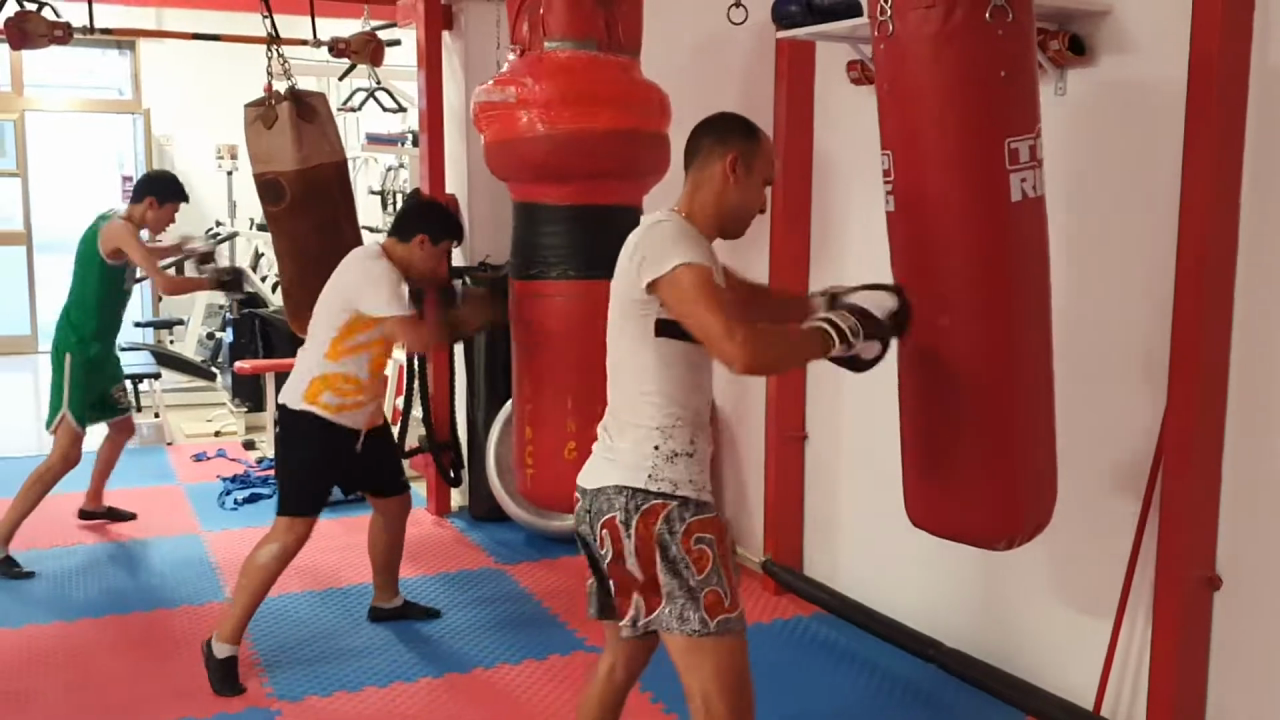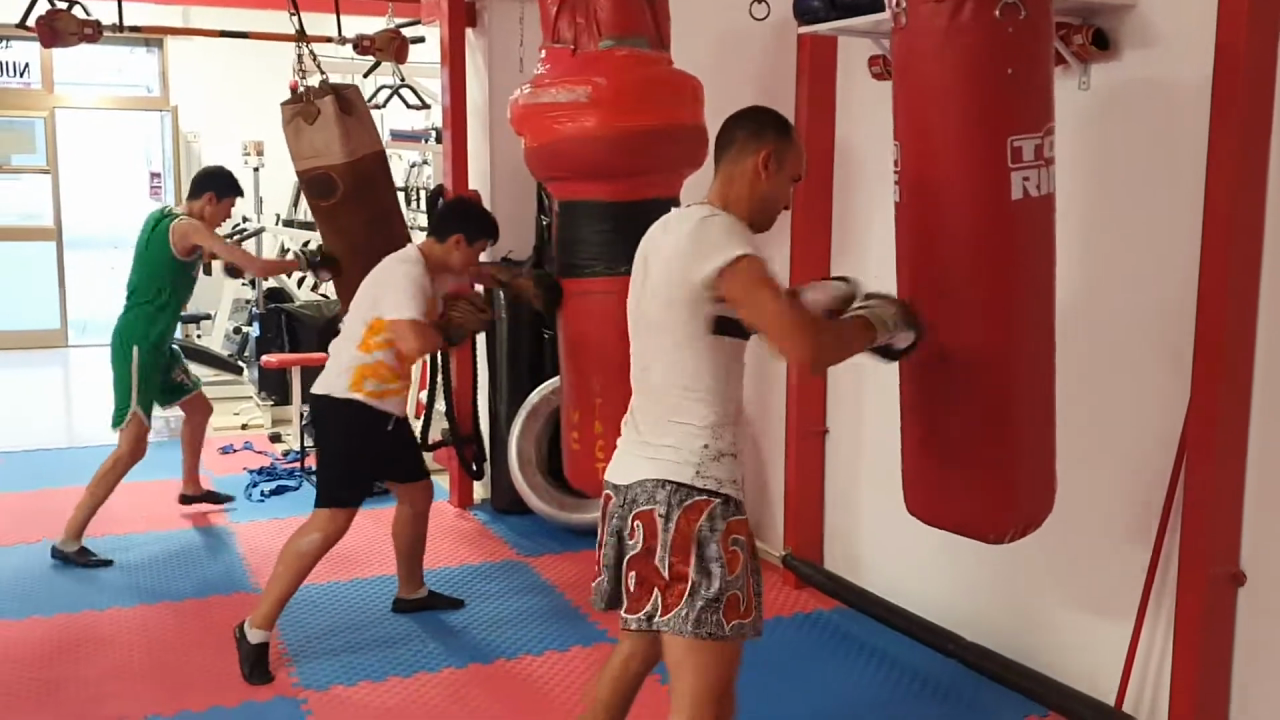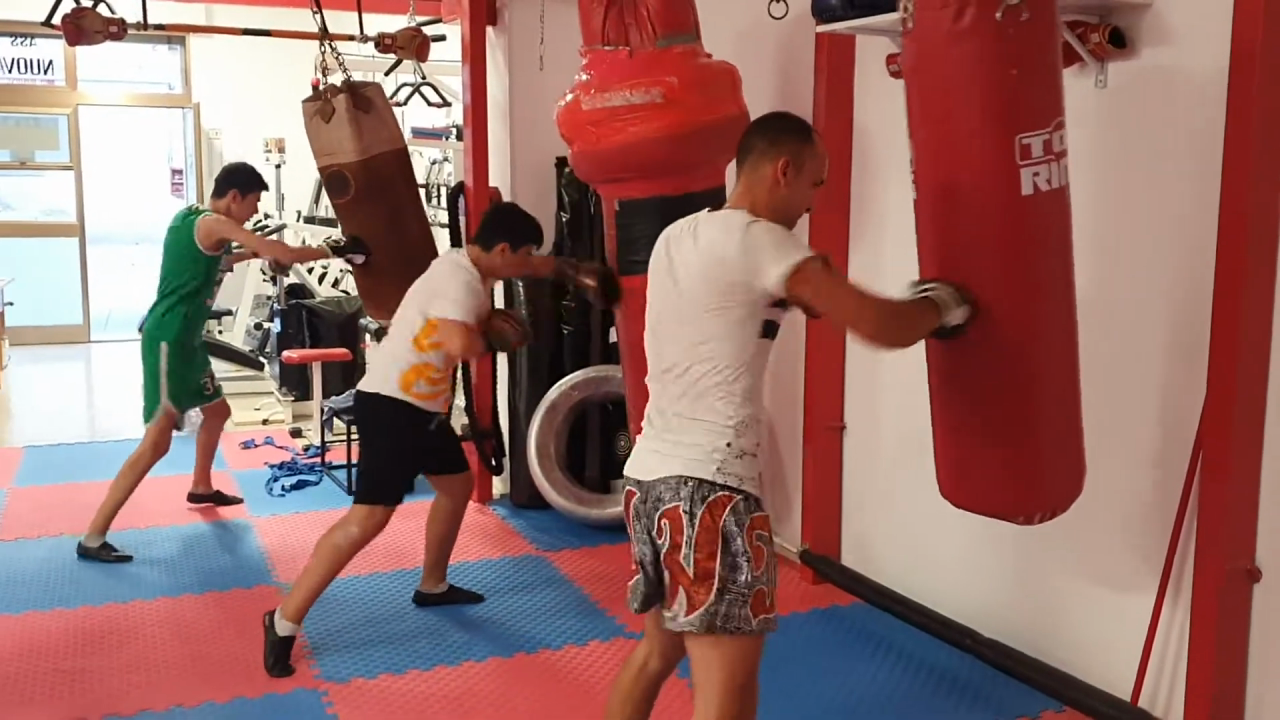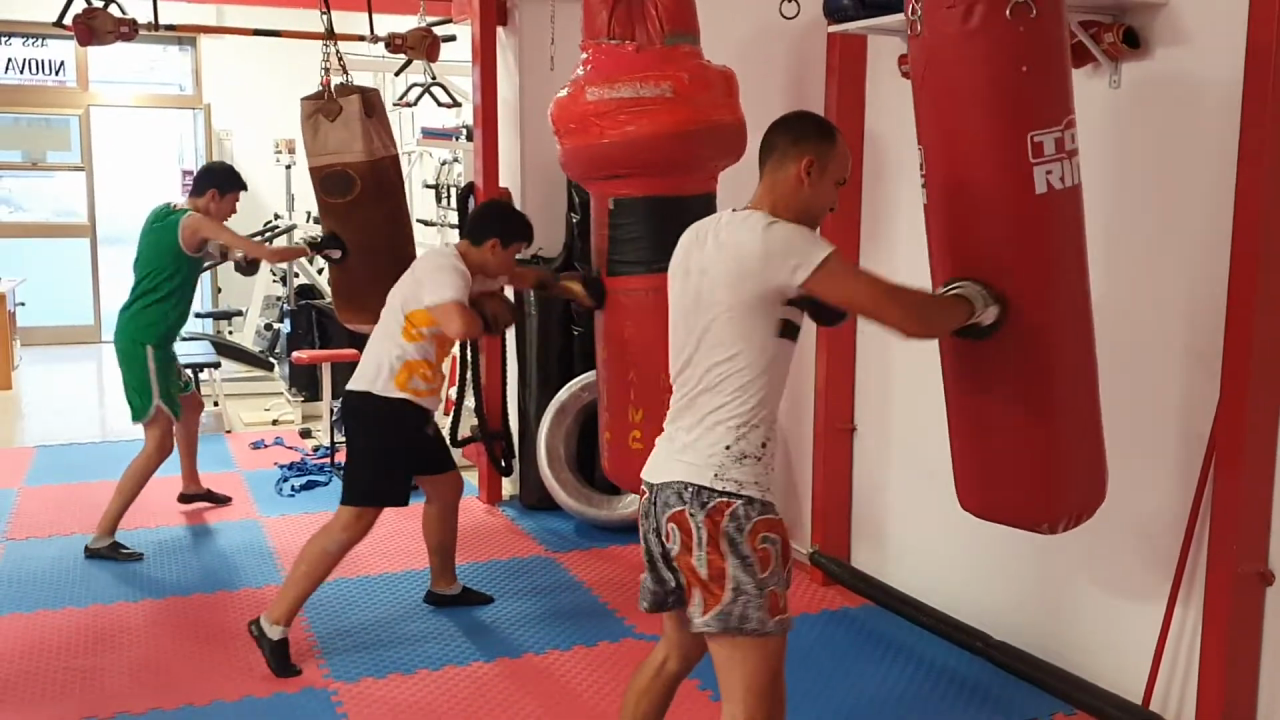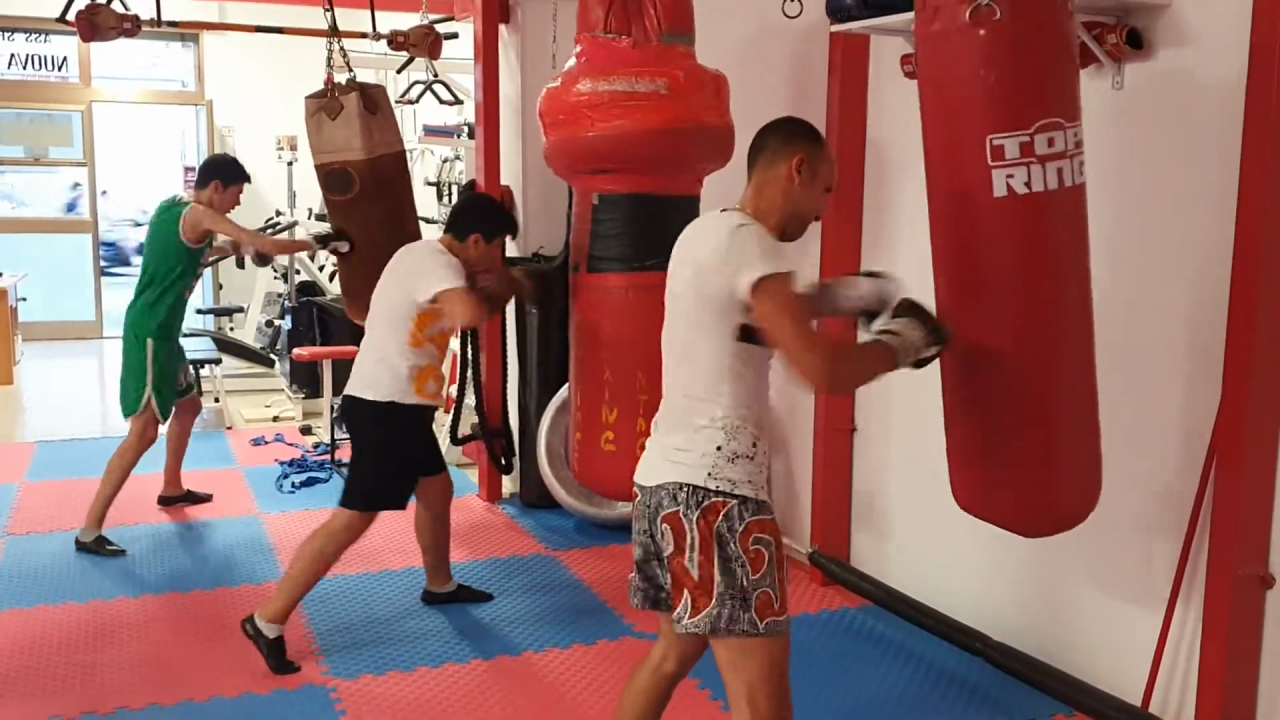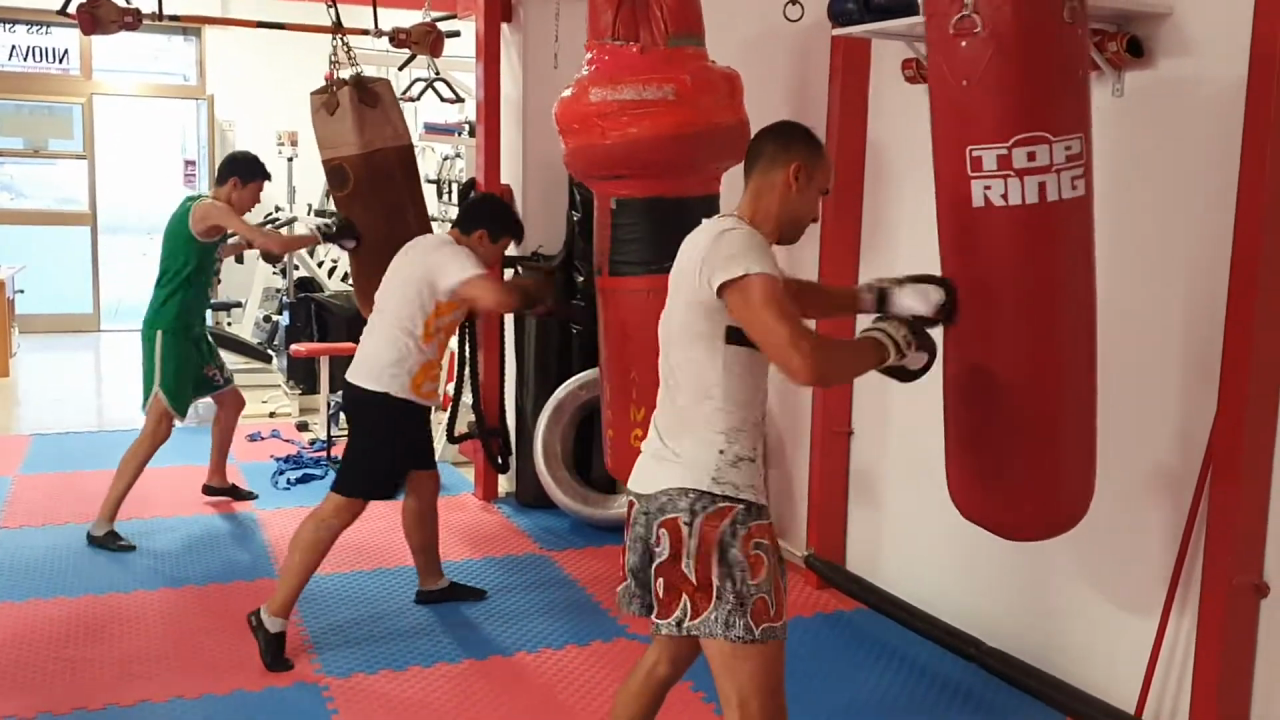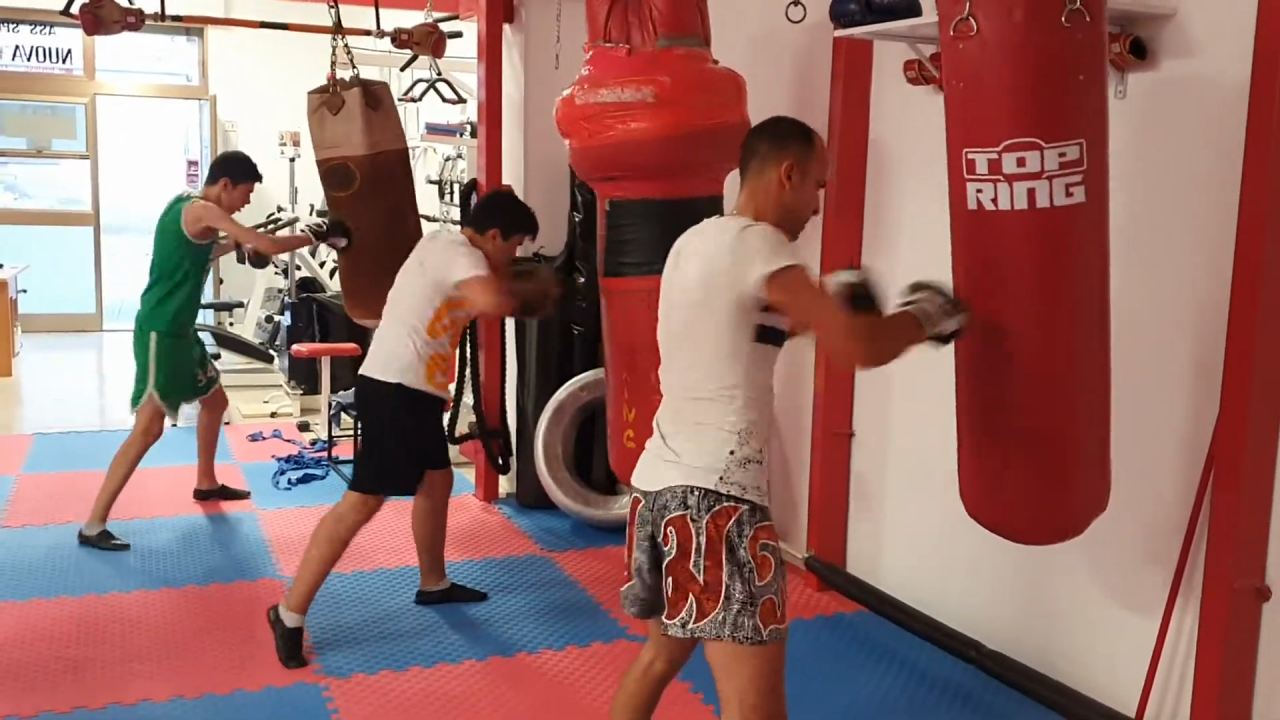
dt=0.7s
person 1, frame 1
left shoulder: (664, 240)
right shoulder: (668, 238)
left elbow: (742, 301)
right elbow: (744, 350)
left wrist: (834, 300)
right wrist: (844, 331)
left hip: (605, 483)
right hip: (653, 491)
left knee: (627, 651)
person 1, frame 2
left shoulder: (667, 231)
right shoulder: (715, 232)
right elbow: (806, 349)
left wrist: (815, 302)
right wrist: (879, 320)
left hip: (634, 476)
right hip: (687, 487)
left knee: (641, 644)
person 1, frame 3
left shoulder: (678, 235)
right shoulder: (757, 241)
right elbow: (880, 325)
left wrist: (802, 288)
right wrist: (941, 302)
left hip: (655, 475)
right hip: (710, 488)
left knee: (661, 645)
person 1, frame 4
left shoulder: (699, 237)
right shoulder: (776, 242)
right elbow: (906, 316)
left wrist: (823, 293)
right wrist: (972, 301)
left hip: (673, 477)
right hip: (722, 492)
left knee: (677, 650)
person 1, frame 5
left shoulder: (703, 234)
right shoulder: (749, 243)
right elbow: (824, 369)
left wrist: (841, 294)
right wrist: (903, 338)
left hip: (665, 477)
right hip: (712, 489)
left knee: (677, 648)
person 1, frame 6
left shoulder: (708, 238)
right shoulder: (738, 248)
left elbow: (786, 298)
right elbow: (806, 363)
left wrist: (883, 295)
right wrist: (892, 341)
left hip: (659, 484)
right hip: (711, 496)
left knee: (669, 653)
person 1, frame 7
left shoulder: (693, 243)
right shoulder: (753, 246)
right elbow: (856, 346)
left wrist: (825, 300)
right wrist: (927, 312)
left hip: (659, 484)
right hip: (713, 501)
left knee: (664, 651)
person 2, frame 1
left shoulder: (386, 267)
right shoulder: (376, 270)
right elbow: (422, 337)
right wrist: (467, 320)
left hip: (361, 417)
right hip: (315, 414)
left knee: (396, 505)
right knee: (292, 531)
left ankle: (387, 601)
right ankle: (223, 646)
person 2, frame 2
left shoulder: (427, 271)
right shoulder: (409, 272)
left elbow: (440, 318)
right elbow: (412, 344)
right wrist: (458, 330)
left hip: (379, 408)
right hip: (346, 404)
left knee: (418, 492)
right knee: (330, 522)
left ankle: (411, 591)
right ankle: (255, 632)
person 2, frame 3
left shoulder: (470, 262)
right shoulder: (461, 278)
left elbow: (537, 270)
right elbow: (459, 344)
left wrist: (579, 271)
right wrist: (502, 334)
left hip: (420, 403)
right hip: (395, 404)
left knee: (457, 486)
right knee: (370, 514)
left ankle: (433, 586)
right ankle: (284, 621)
person 2, frame 4
left shoulder: (458, 266)
right shoulder: (446, 268)
left elbow: (517, 279)
right elbow: (456, 326)
left wrist: (559, 283)
right wrist: (491, 317)
left hip: (409, 404)
right hip: (381, 404)
left knee: (446, 489)
right knee: (354, 519)
left ankle: (444, 586)
right ankle: (273, 625)
person 2, frame 5
left shoulder: (418, 253)
right shoulder: (438, 262)
right elbow: (466, 314)
left wrist: (499, 281)
right wrist: (495, 291)
left hip: (400, 405)
right hip: (382, 406)
left knee: (436, 491)
right knee: (353, 519)
left ankle: (440, 584)
right ankle: (267, 622)
person 2, frame 6
left shoulder: (431, 247)
right shoulder: (448, 255)
right elbow: (496, 299)
left wrist: (527, 283)
right wrist: (533, 292)
left hip: (400, 395)
right hip: (384, 397)
left knee: (424, 486)
right knee: (342, 506)
left ankle: (432, 582)
right ankle: (272, 618)
person 2, frame 7
left shoulder: (447, 243)
right shoulder: (461, 252)
right elbow: (489, 302)
left wrist: (522, 290)
right wrist: (532, 295)
left hip: (414, 392)
right hip: (398, 392)
left knee: (436, 485)
right knee: (363, 502)
left ankle: (434, 583)
right ankle: (290, 613)
person 3, frame 1
left shoulder: (118, 225)
right shoulder: (119, 227)
left elbow: (149, 256)
right elbow: (165, 286)
left wrist: (183, 248)
right wrist: (220, 280)
left hip: (100, 348)
right hip: (77, 348)
left knee: (123, 426)
right knee: (67, 455)
left ankle: (93, 505)
person 3, frame 2
left shoulder: (165, 219)
right shoulder: (189, 229)
right elbow: (256, 268)
left wrist: (213, 259)
right wrist: (305, 262)
left hip: (154, 340)
right hip: (138, 345)
left knee: (199, 407)
right knee: (132, 446)
left ankle: (191, 487)
right ankle: (68, 542)
person 3, frame 3
left shoulder: (191, 216)
right shoulder: (214, 223)
left elbow: (241, 252)
right elbow: (281, 254)
right wrist: (337, 250)
left hip: (185, 337)
right hip: (169, 340)
left knee: (217, 410)
right knee: (157, 442)
left ankle: (201, 487)
right ankle: (93, 536)
person 3, frame 4
left shoulder: (166, 213)
right shoulder: (197, 224)
right elbow: (263, 254)
left wrist: (222, 250)
right wrist: (311, 248)
left hip: (151, 337)
right hip: (144, 340)
left knee: (191, 405)
right knee: (160, 441)
left ankle: (192, 486)
right ankle: (101, 538)
person 3, frame 5
left shoulder: (176, 206)
right shoulder: (200, 214)
right elbow: (256, 243)
left wrist: (223, 247)
right wrist: (319, 242)
left hip: (162, 330)
right hip: (150, 332)
left knee: (189, 405)
right knee: (142, 431)
left ankle: (172, 488)
right ankle: (90, 531)
person 3, frame 6
left shoulder: (207, 210)
right shoulder: (211, 210)
left elbow: (233, 249)
right elbow: (274, 245)
left wrist: (240, 244)
right wrist: (324, 236)
left hip: (190, 327)
right hip: (168, 330)
left knee: (232, 401)
right knee: (157, 428)
left ankle: (217, 479)
right ankle: (101, 525)
person 3, frame 7
left shoulder: (186, 203)
right shoulder: (200, 209)
right elbow: (265, 245)
right wrist: (314, 234)
left hip: (180, 327)
right hip: (160, 328)
left knee: (214, 400)
right knee: (148, 428)
left ankle: (206, 483)
right ankle: (94, 525)
